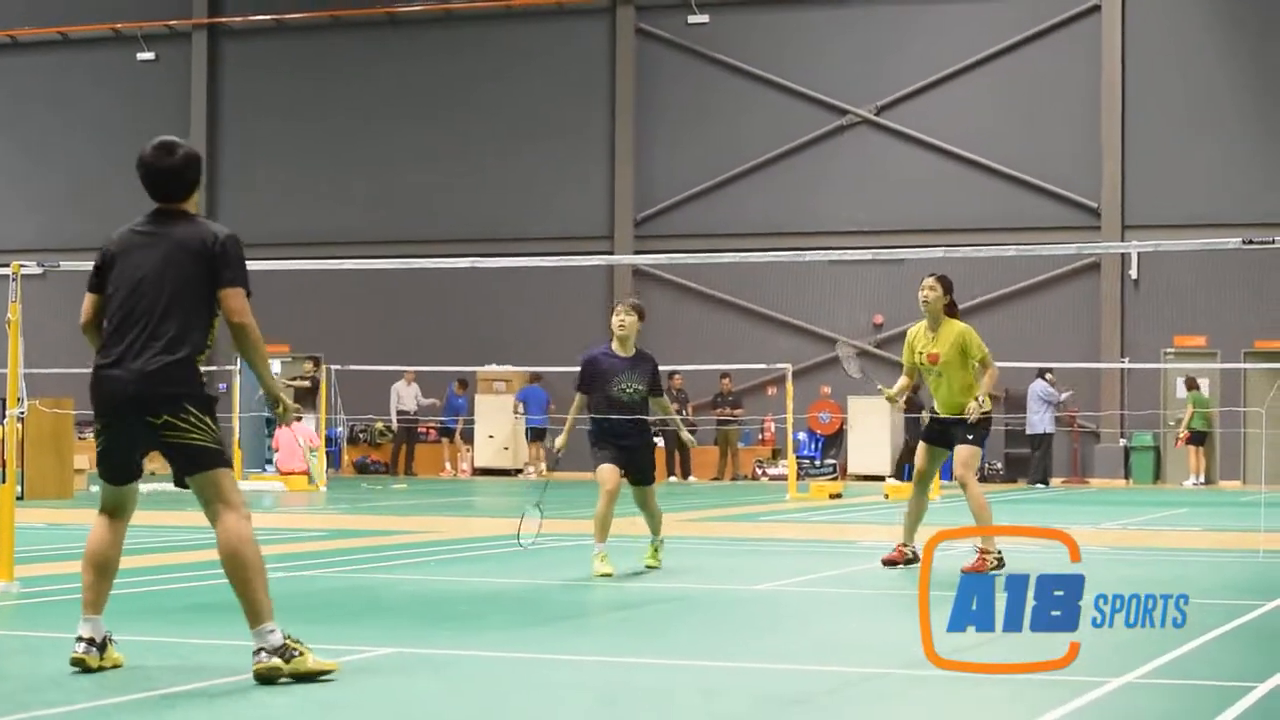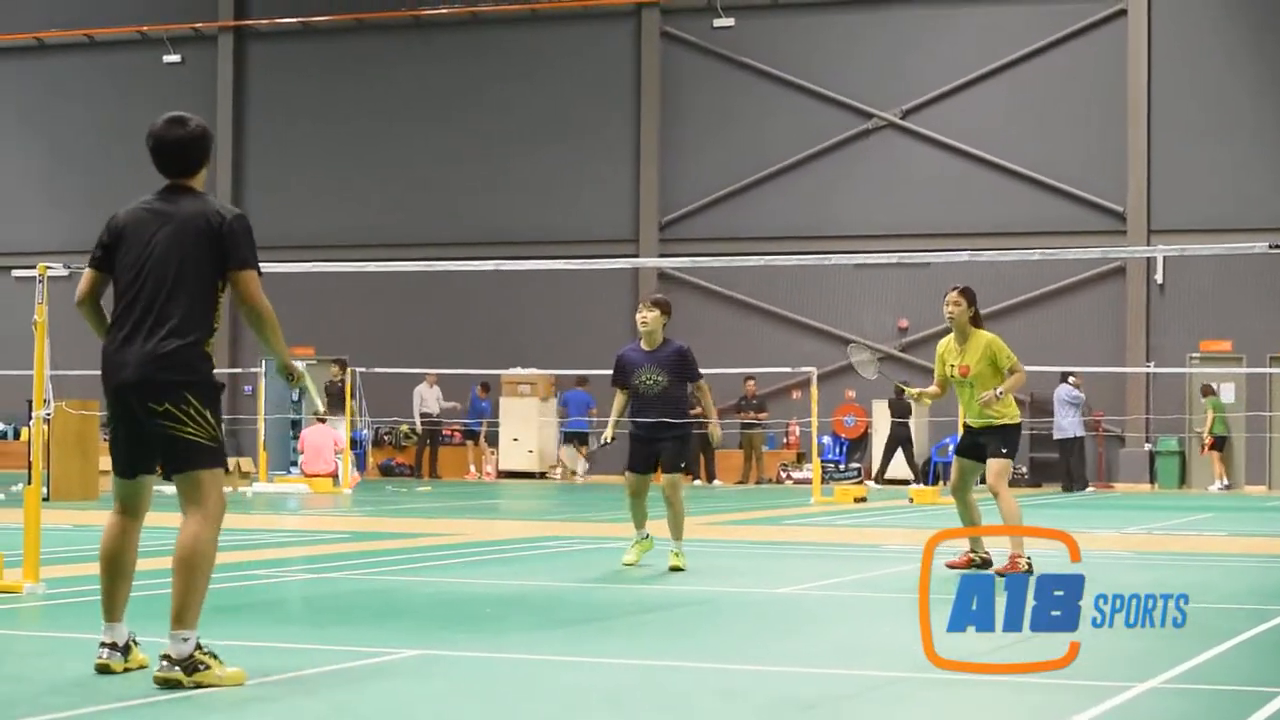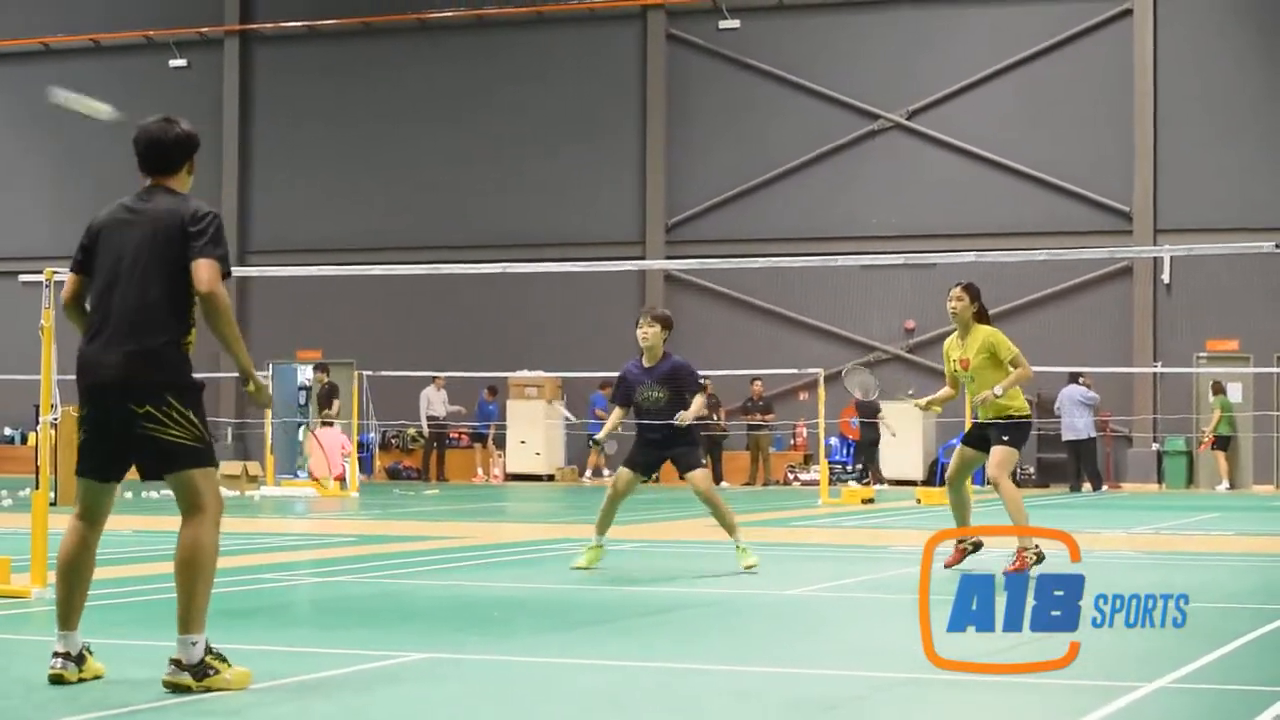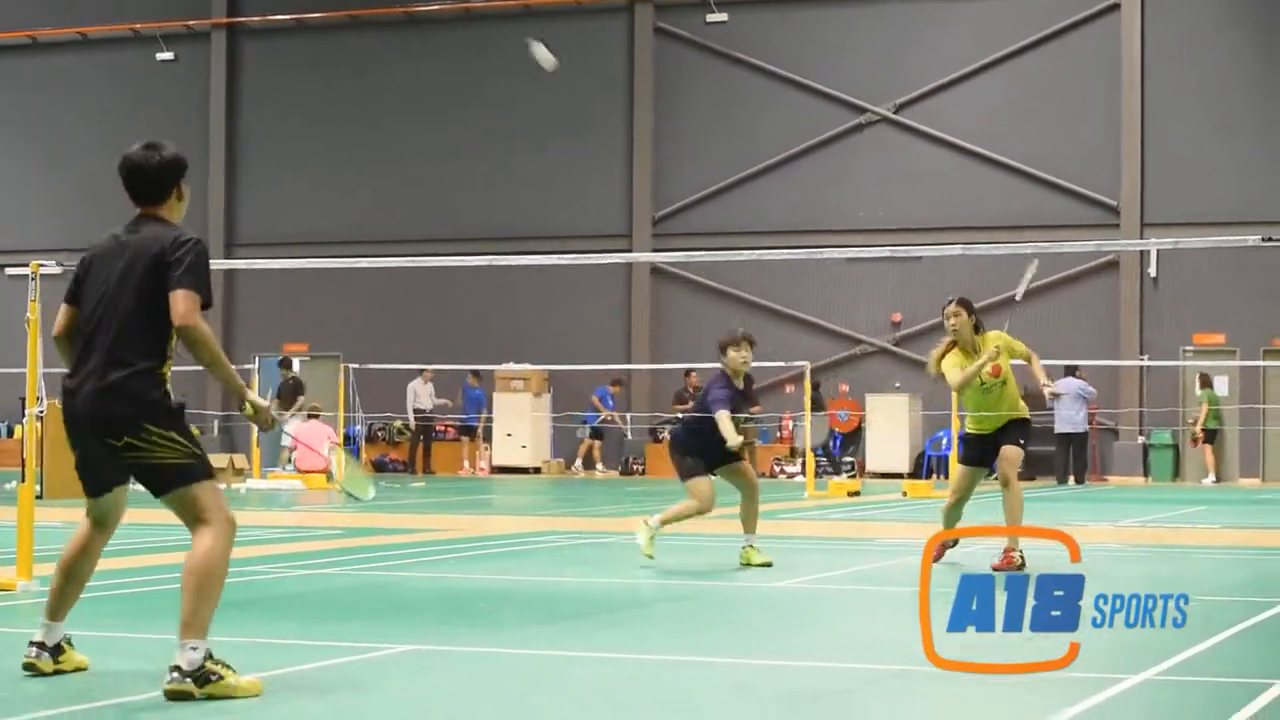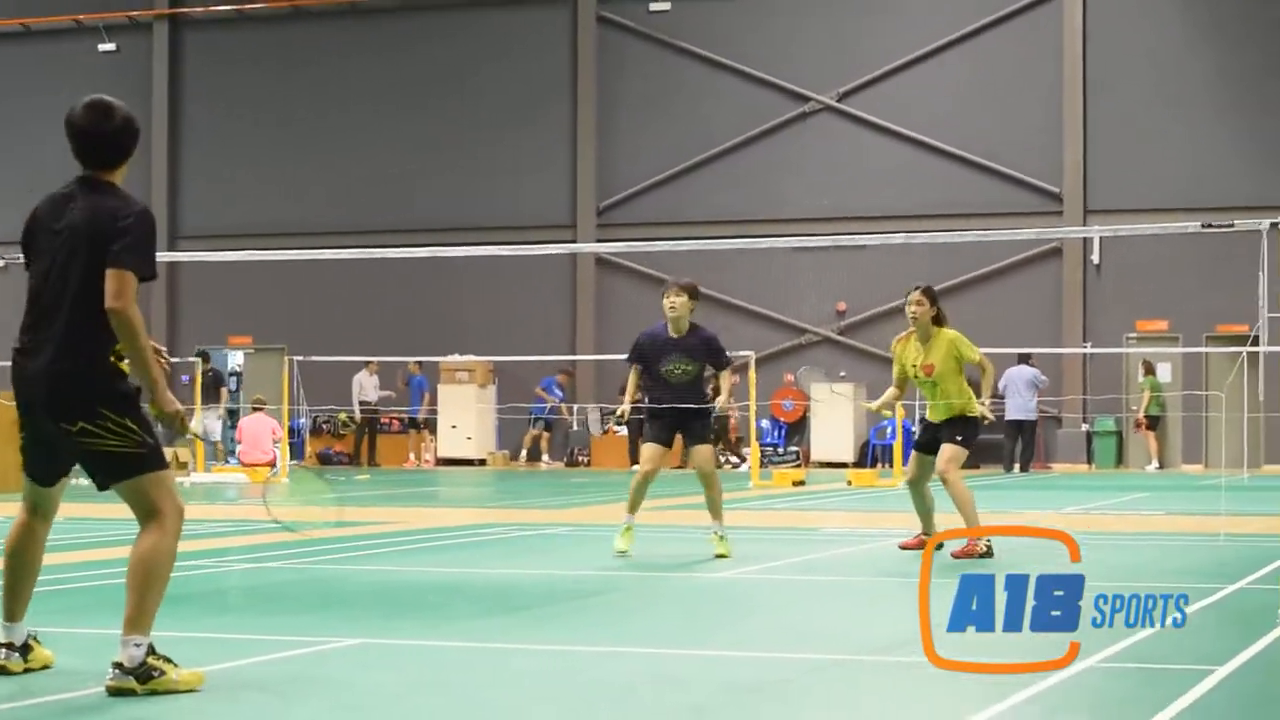
dt=0.5s
person 1, frame 1
left shoulder: (119, 241)
right shoulder: (216, 240)
left elbow: (88, 320)
right elbow: (238, 319)
right wrist: (272, 387)
left hip: (110, 389)
right hip: (173, 391)
left knee: (113, 508)
right knee: (229, 509)
left ankle: (90, 637)
right ankle: (270, 644)
person 1, frame 2
left shoulder: (124, 218)
right shoulder: (224, 220)
left elbow: (85, 297)
right elbow: (252, 300)
right wrist: (285, 359)
left hip: (121, 376)
right hip: (179, 375)
left knee: (127, 506)
right knee: (203, 507)
left ankle: (114, 642)
right ankle: (181, 653)
person 1, frame 3
left shoulder: (106, 219)
right shoulder: (197, 216)
left elbow: (70, 300)
right elbow: (208, 290)
right wrist: (247, 369)
left hip: (97, 377)
right hip: (158, 377)
left knee: (88, 513)
right knee: (203, 507)
left ankle: (67, 651)
right ankle: (191, 656)
person 1, frame 4
left shoulder: (100, 250)
right shoulder: (182, 246)
left elbow: (61, 332)
right elbow: (186, 322)
right wrist: (242, 391)
left hip: (83, 406)
right hip: (136, 406)
left knee: (101, 521)
right knee: (214, 521)
left ankle: (47, 642)
right ankle: (192, 663)
person 1, frame 5
right shoulder: (129, 216)
right elbow: (118, 305)
left wrist: (135, 348)
right wrist: (158, 391)
right hip: (91, 387)
right knee: (163, 512)
right ankle: (133, 658)
person 2, frame 1
left shoulder: (961, 331)
right shoulder: (914, 334)
left elbow: (990, 367)
right elbow: (908, 376)
left wrist: (979, 400)
right wrist: (896, 391)
left hip: (970, 416)
right hip: (942, 414)
left knee: (964, 475)
right knee: (920, 475)
left ankle: (990, 553)
right ankle: (907, 547)
person 2, frame 2
left shoulder: (989, 342)
right shoulder: (944, 346)
left elbow: (1020, 373)
right elbow: (940, 388)
left wrist: (998, 392)
right wrist: (921, 393)
left hip: (1002, 423)
right hip: (973, 425)
left knee: (996, 485)
right knee: (958, 487)
left ankle: (1020, 558)
right ankle: (978, 552)
person 2, frame 3
left shoulder: (989, 336)
right shoulder: (949, 345)
left elbow: (1025, 369)
right elbow: (952, 388)
left wrist: (997, 390)
right wrist: (930, 400)
left hip: (1011, 416)
right hip: (984, 420)
left knee: (997, 475)
right knee: (953, 477)
left ankle: (1028, 550)
right ankle: (966, 540)
person 2, frame 4
left shoulder: (997, 339)
right shoulder: (950, 360)
left elbow: (1030, 356)
right elbow: (959, 385)
left wrist: (1044, 383)
right wrist: (983, 361)
left hip: (1013, 420)
right hip: (977, 431)
left knee: (1007, 474)
right knee: (957, 497)
left ankle: (1013, 551)
right ankle: (946, 538)
person 2, frame 5
left shoulder: (951, 339)
right shoulder: (903, 347)
left elbow: (987, 367)
right elbow: (897, 388)
left wrist: (983, 402)
right wrist: (879, 403)
left hip: (963, 417)
right hip: (934, 419)
left knee: (946, 471)
right knee: (914, 480)
left ankle: (979, 541)
right ankle: (929, 533)
person 3, frame 1
left shoulder: (648, 362)
right shoulder: (594, 359)
left elbow: (659, 401)
right elbow: (582, 398)
left wrist: (682, 430)
right wrist: (565, 433)
left hip: (639, 442)
right hip: (605, 440)
left knee: (646, 502)
right knee: (609, 488)
left ankle: (656, 542)
right ankle: (599, 555)
person 3, frame 2
left shoulder: (679, 352)
right shoulder: (626, 356)
left elbow: (700, 386)
right elbow: (622, 393)
left wrist: (713, 420)
right wrist: (611, 426)
left hip: (675, 432)
right hip: (641, 434)
left knee: (671, 491)
right knee: (635, 492)
left ankle: (677, 550)
right ankle: (642, 539)
person 3, frame 3
left shoulder: (677, 366)
right shoulder: (629, 372)
left elbow: (700, 396)
right elbow: (621, 407)
left wrist: (692, 411)
right wrist: (604, 432)
left hip: (679, 440)
right hip: (647, 443)
left knee: (706, 490)
right knee: (615, 492)
left ankle: (741, 546)
right ankle: (596, 546)
person 3, frame 4
left shoulder: (747, 381)
right shoulder: (719, 388)
right elbow: (721, 415)
left wrist: (735, 440)
right wrist: (733, 438)
left hip: (714, 444)
right hip: (687, 444)
left knee: (751, 485)
right knee: (704, 502)
left ankle: (749, 547)
right ankle: (652, 525)
person 3, frame 5
left shoulder: (705, 338)
right shoulder: (649, 338)
left elbow: (725, 369)
right elbow: (637, 368)
left wrist: (724, 395)
right wrist: (627, 400)
left hip: (696, 414)
right hip: (659, 414)
left knee: (706, 470)
right knee: (646, 470)
left ankle: (719, 534)
right ankle: (627, 526)
